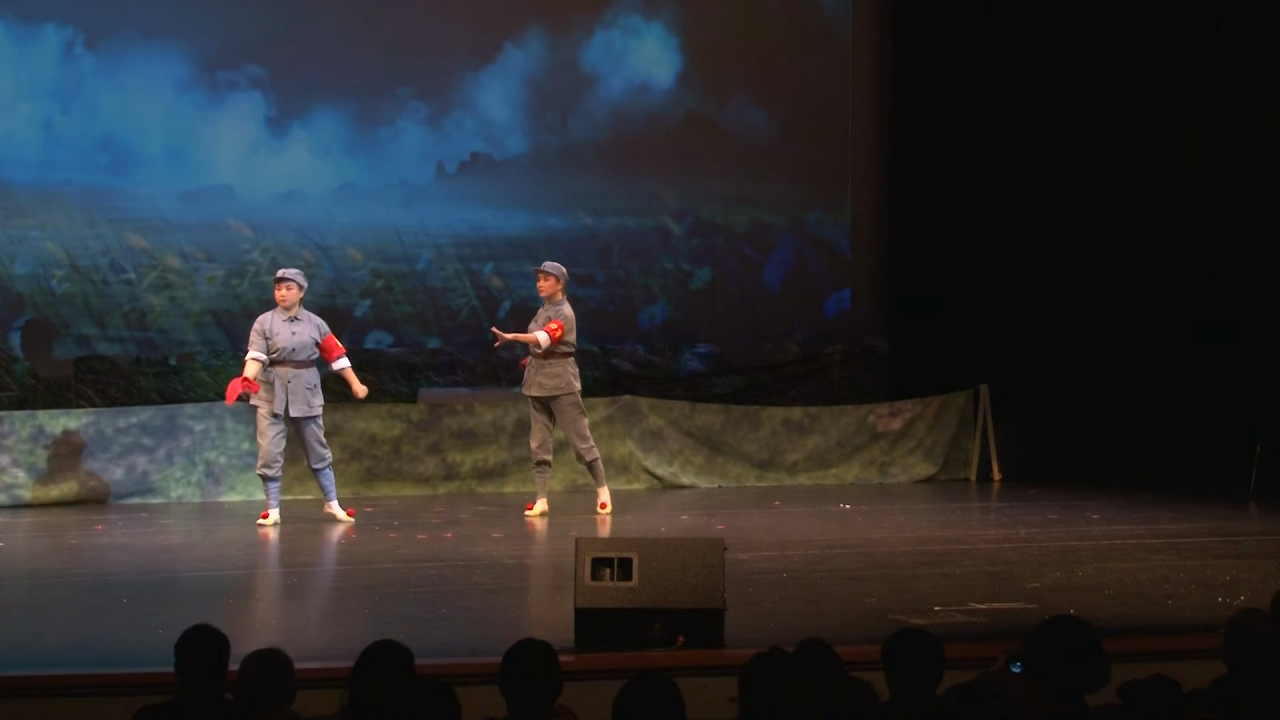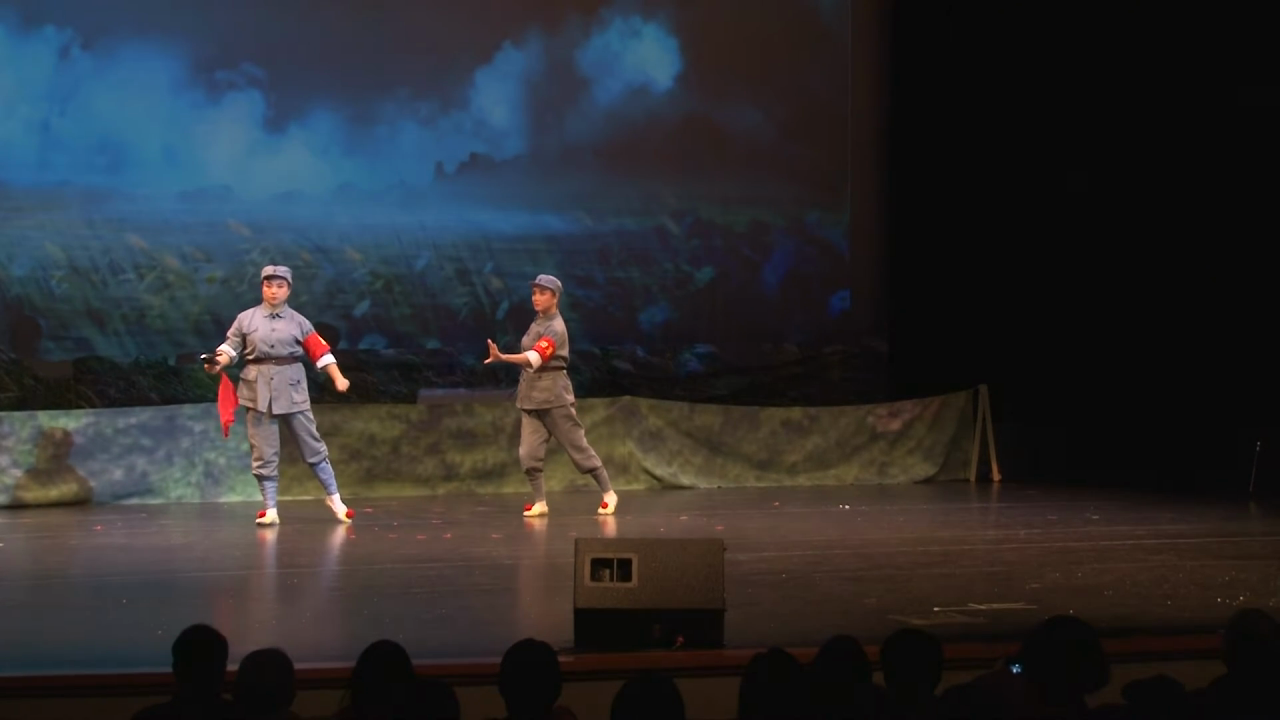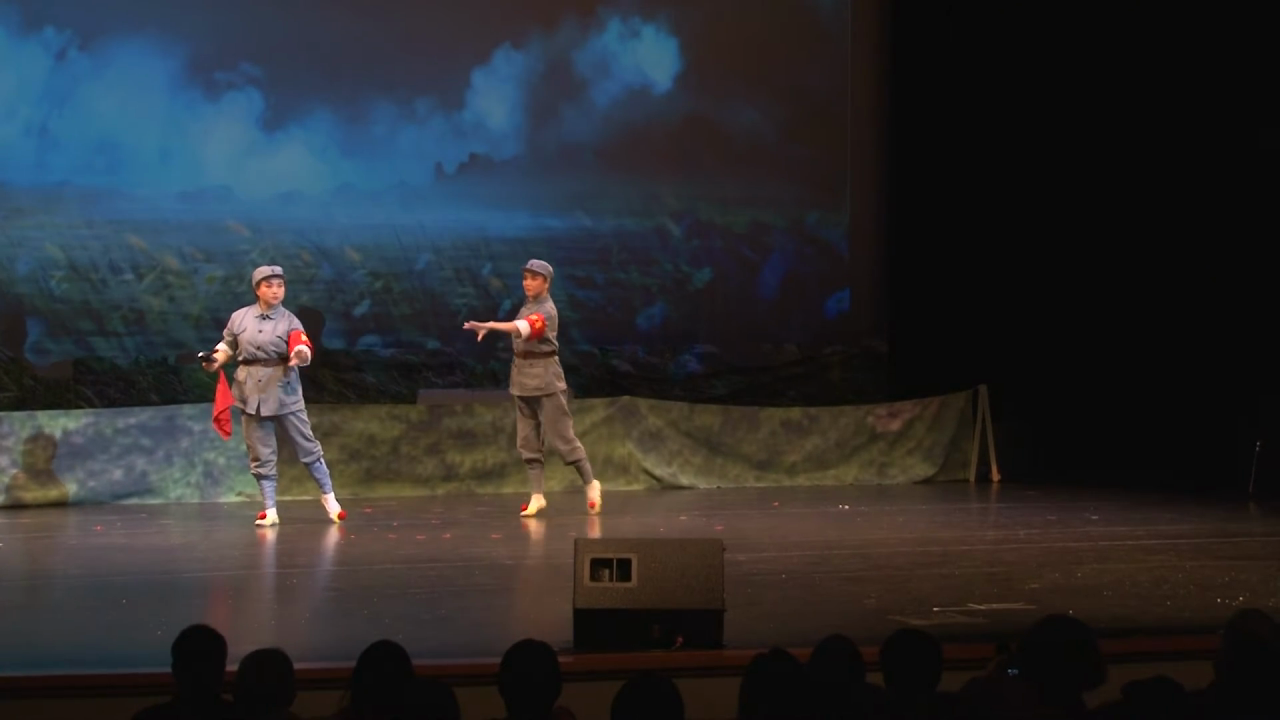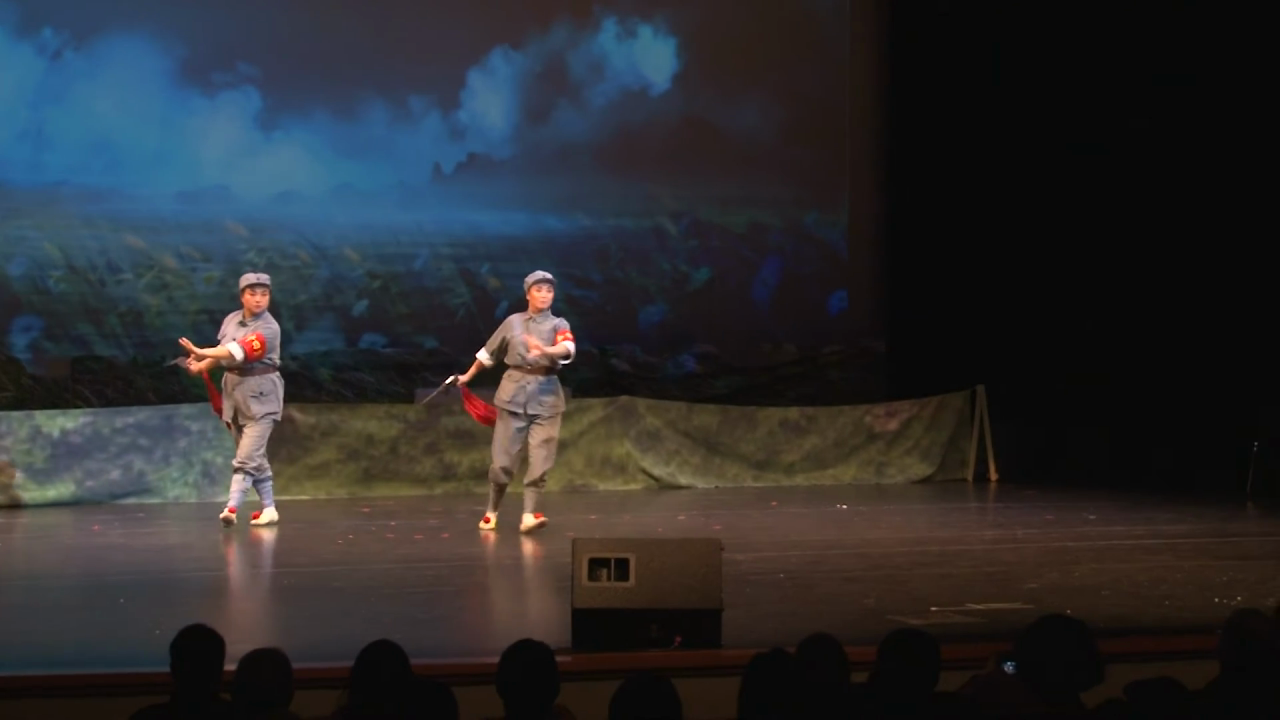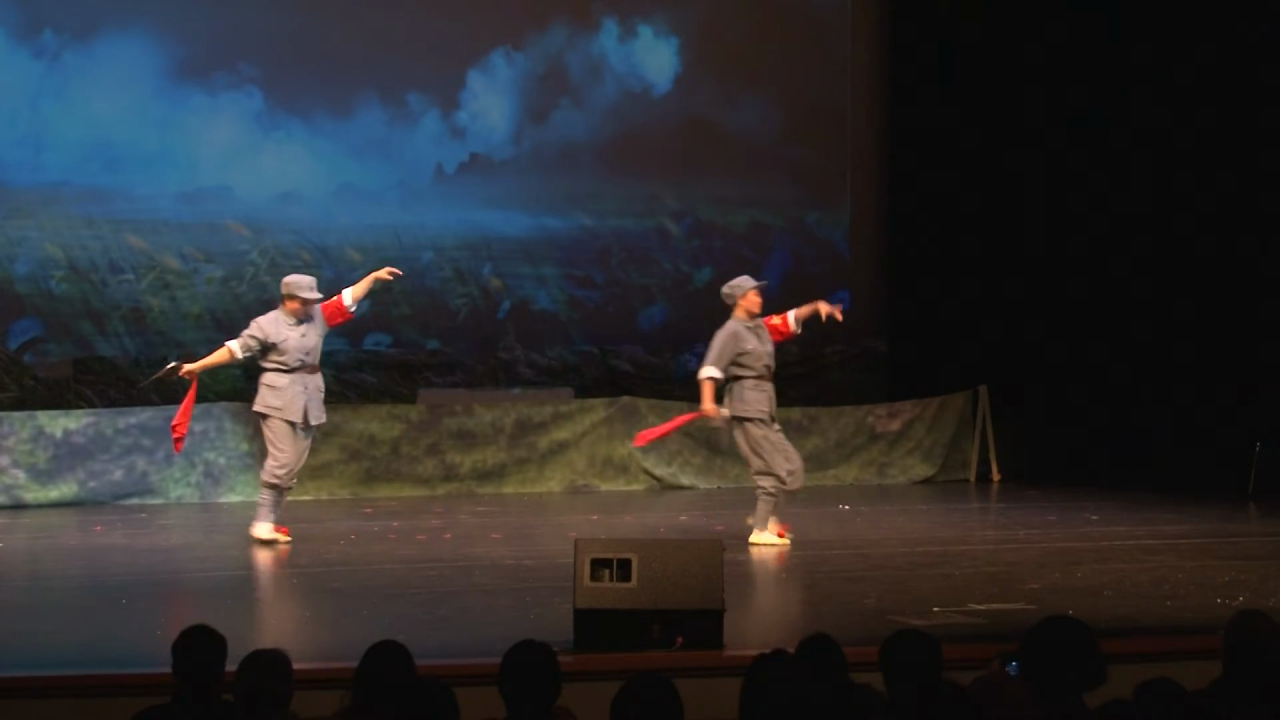
dt=1s
person 1, frame 1
left shoulder: (315, 324)
right shoulder: (264, 322)
left elbow: (335, 355)
right elbow: (256, 357)
left wrist: (355, 383)
right wrist: (247, 378)
left hip: (306, 391)
right hip: (271, 392)
left knee: (317, 449)
right knee: (269, 451)
left ankle: (332, 504)
right ankle: (272, 509)
person 1, frame 2
left shoulder: (298, 322)
right shoulder: (246, 319)
left elbow: (320, 352)
right elbow: (231, 349)
left wrist: (337, 378)
right wrist: (217, 364)
left hip: (292, 388)
right hip: (258, 389)
left knee: (312, 444)
right knee: (264, 451)
left ankle: (334, 497)
right ankle: (270, 509)
person 1, frame 3
left shoulder: (290, 321)
right shoulder: (239, 317)
left elbow: (303, 348)
right elbow: (227, 347)
left wrist: (299, 356)
right wrist: (215, 363)
left hip: (283, 388)
right hip: (251, 389)
left knee: (306, 444)
right knee: (260, 452)
left ankle: (328, 496)
right ankle: (270, 510)
person 1, frame 4
left shoulder: (269, 329)
right shoulder: (231, 320)
left elbow: (237, 351)
left wrist: (202, 353)
right wrist: (203, 366)
left hip: (262, 395)
right hip: (234, 391)
left knee: (247, 457)
right knee: (252, 456)
left ankle: (231, 508)
right ankle: (269, 508)
person 1, frame 5
left shoulder: (317, 317)
right shoulder: (266, 325)
left elbow: (347, 298)
right elbow: (235, 349)
left wrist: (375, 277)
right wrist: (198, 366)
left hip: (308, 395)
right hip: (279, 395)
left knee: (292, 465)
right knee: (281, 462)
left ankle: (268, 524)
right ankle: (261, 521)
person 2, frame 1
left shoulder: (563, 313)
right shoulder: (543, 310)
left elbow: (545, 338)
left wrist: (512, 337)
right wrist: (531, 359)
left hip: (560, 379)
right hip: (538, 380)
left knee: (580, 437)
right knee: (540, 442)
left ankle: (602, 490)
right ankle: (541, 500)
person 2, frame 2
left shoulder: (554, 328)
right shoulder: (538, 322)
left elbow: (535, 357)
left wrist: (502, 358)
left hip: (553, 394)
right hip: (531, 395)
left knee: (577, 447)
right knee: (528, 453)
left ankle: (608, 493)
right ankle: (540, 502)
person 2, frame 3
left shoulder: (546, 309)
right shoulder: (528, 305)
left elbow: (524, 328)
left wrist: (489, 326)
left hip: (546, 380)
right hip: (523, 379)
left knee: (562, 438)
right knee: (527, 442)
left ankle: (589, 483)
right ankle: (537, 497)
person 2, frame 4
left shoulder: (559, 324)
right shoulder: (512, 322)
left elbow: (568, 348)
right elbow: (489, 351)
left wrist: (545, 351)
right wrist: (468, 376)
left hip: (547, 394)
right hip: (514, 392)
left knee: (541, 460)
right knee: (503, 459)
left ankle: (529, 514)
right ankle: (491, 509)
person 2, frame 5
left shoulder: (761, 327)
right shoulder: (729, 331)
left elbow: (789, 319)
right elbow: (710, 367)
left wrist: (817, 306)
right wrist: (707, 400)
left hip: (762, 405)
right hip: (749, 405)
left knee: (790, 464)
right knee: (773, 469)
left ankle: (766, 518)
right ankle: (760, 531)
